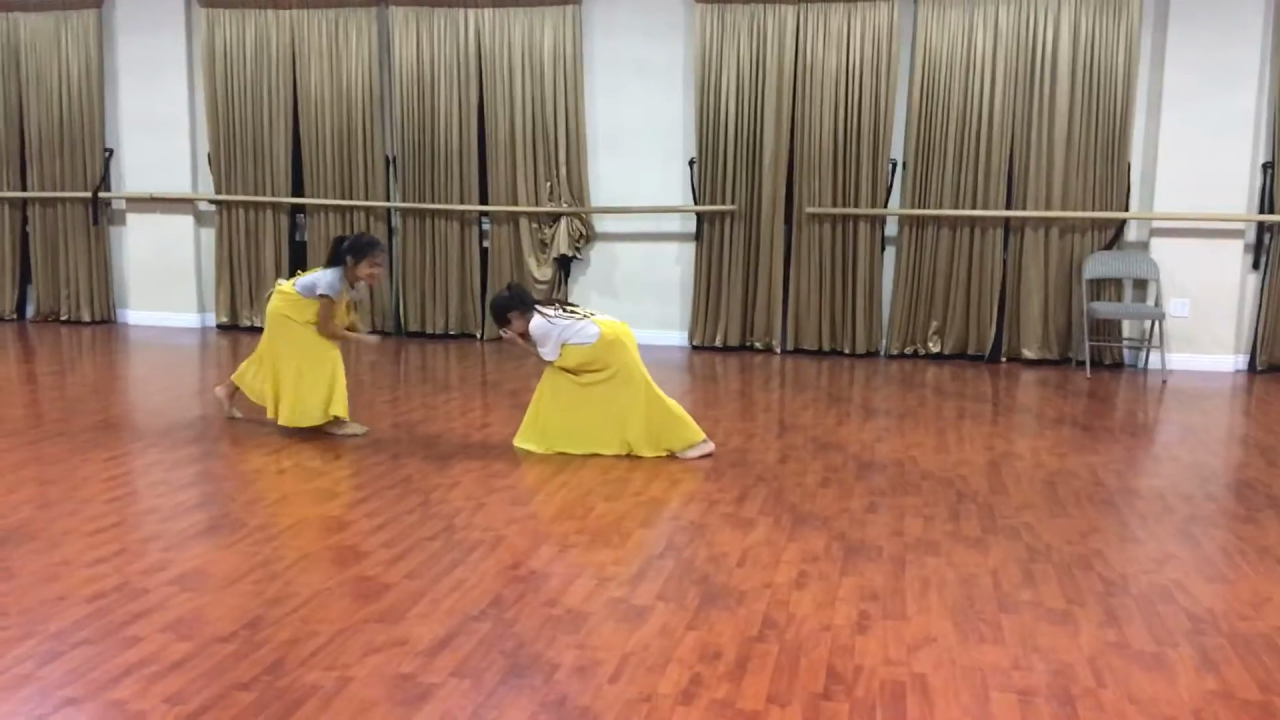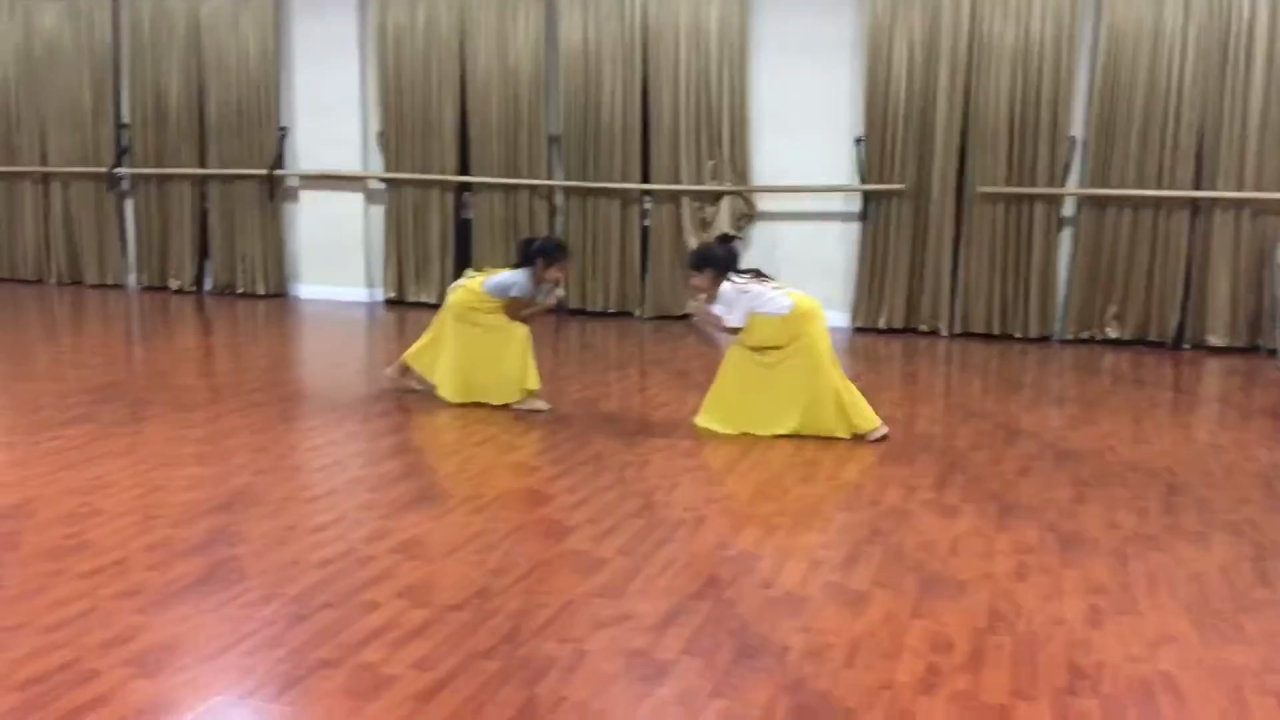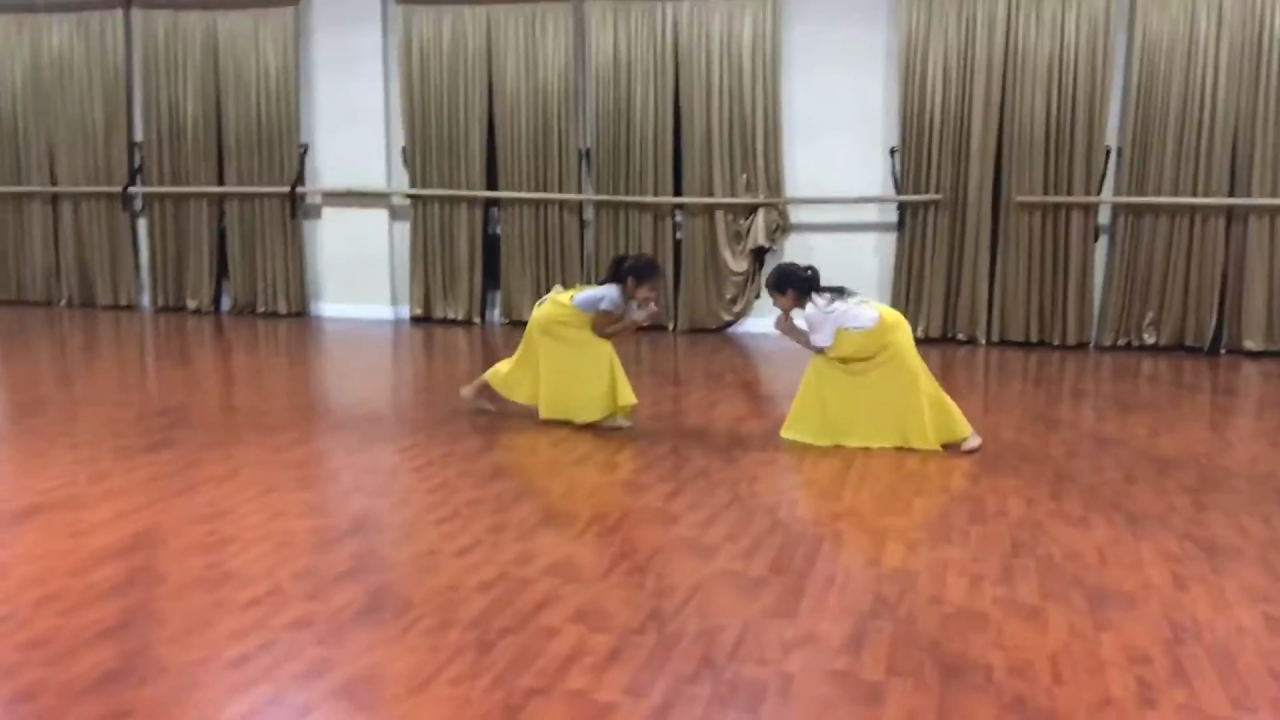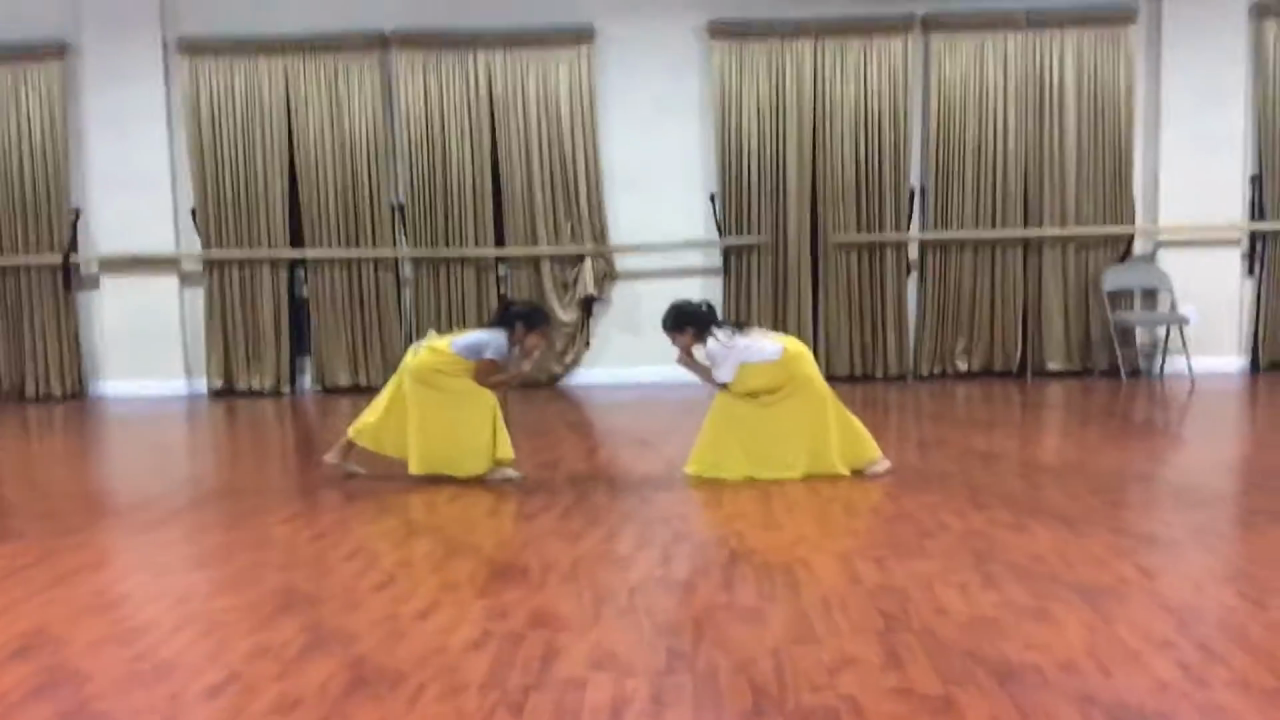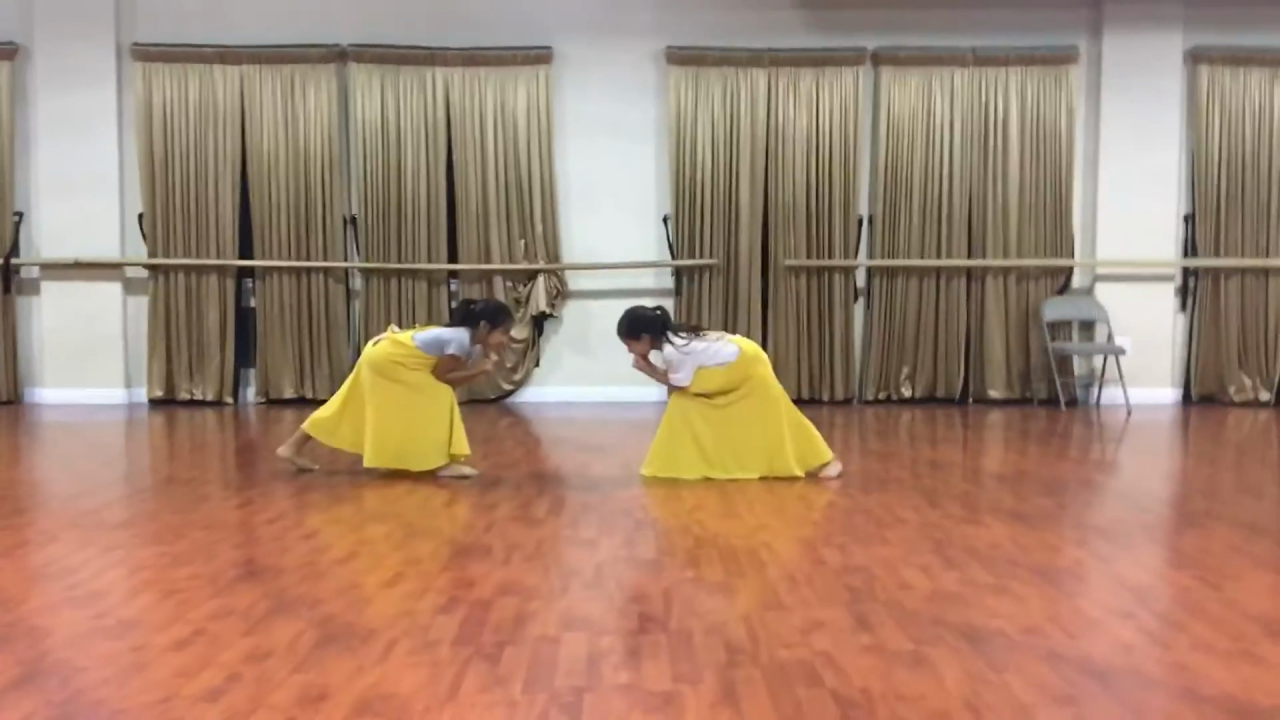
dt=1s
person 1, frame 1
left shoulder: (538, 325)
right shoulder: (543, 312)
left elbow: (550, 358)
right elbow: (552, 349)
left wrist: (519, 342)
right wrist: (523, 340)
left hip: (610, 344)
right hip: (604, 340)
left knee: (641, 396)
right knee: (557, 379)
left ankle: (694, 441)
right ankle: (556, 436)
person 1, frame 2
left shoulder: (729, 289)
right shoulder: (734, 282)
left elbow: (733, 328)
right elbow: (739, 323)
left wrist: (702, 313)
right wrist: (706, 309)
left hip: (800, 320)
right hip: (784, 325)
left knee: (821, 374)
right knee: (742, 356)
left ankle: (868, 425)
person 1, frame 3
left shoulder: (814, 311)
right shoulder: (818, 300)
left elbow: (821, 348)
right elbow: (822, 341)
left wrist: (789, 331)
right wrist: (792, 329)
left hip: (887, 334)
right hip: (871, 338)
left knee: (914, 386)
right knee: (823, 368)
left ankle: (963, 435)
person 1, frame 4
left shoulder: (715, 346)
right shoulder: (717, 336)
left elbow: (723, 383)
right elbow: (723, 376)
left wrist: (691, 364)
right wrist: (692, 362)
left hip: (790, 362)
right hip: (776, 367)
left knee: (821, 412)
right knee: (729, 403)
left ankle: (870, 459)
right ankle: (724, 459)
person 1, frame 5
left shoulder: (672, 351)
right shoulder: (670, 339)
left elbow: (679, 386)
right elbow: (676, 378)
left wrist: (646, 368)
right wrist: (648, 366)
left hip: (746, 363)
right hip: (730, 368)
left knee: (775, 414)
right knee: (682, 404)
left ankle: (825, 461)
right ankle: (682, 461)
person 2, frame 1
left shoulder: (355, 281)
right shoulder: (332, 281)
left elbow: (346, 315)
right elbow: (325, 328)
left wrist: (360, 333)
right wrist: (359, 338)
left hip: (294, 313)
right hip: (287, 313)
left knee: (270, 360)
right knee: (323, 357)
left ankle: (227, 390)
right ankle: (331, 420)
person 2, frame 2
left shoulder: (540, 282)
right shoulder: (522, 282)
left elbow: (522, 311)
right elbow: (515, 316)
left wrist: (549, 302)
right wrist: (545, 305)
left hip: (467, 301)
right hip: (467, 303)
left knee: (445, 342)
right knee: (516, 335)
left ankle: (400, 369)
right ankle: (519, 396)
person 2, frame 3
left shoulder: (627, 300)
right shoulder: (612, 297)
left elbow: (617, 327)
right elbow: (601, 332)
left wrist: (639, 318)
right wrist: (634, 320)
left hip: (551, 317)
right hip: (553, 320)
left knee: (524, 364)
right knee: (598, 354)
left ankle: (475, 389)
right ankle: (603, 413)
person 2, frame 4
left shoulder: (508, 344)
right shoulder: (499, 343)
left elbow: (496, 378)
right elbow: (483, 381)
left wrist: (519, 369)
right wrist: (518, 372)
left hip: (423, 362)
right hip: (430, 367)
left knee: (389, 413)
right knee: (480, 403)
left ankle: (339, 453)
right ankle: (487, 465)
person 2, frame 5
left shoulder: (472, 344)
right shoulder: (460, 340)
left elbow: (453, 376)
right elbow: (441, 377)
left wrist: (482, 368)
right wrist: (479, 370)
left hip: (382, 355)
right hip: (388, 359)
left knee: (345, 409)
right knee: (438, 399)
left ankle: (293, 447)
right ankle: (442, 463)
